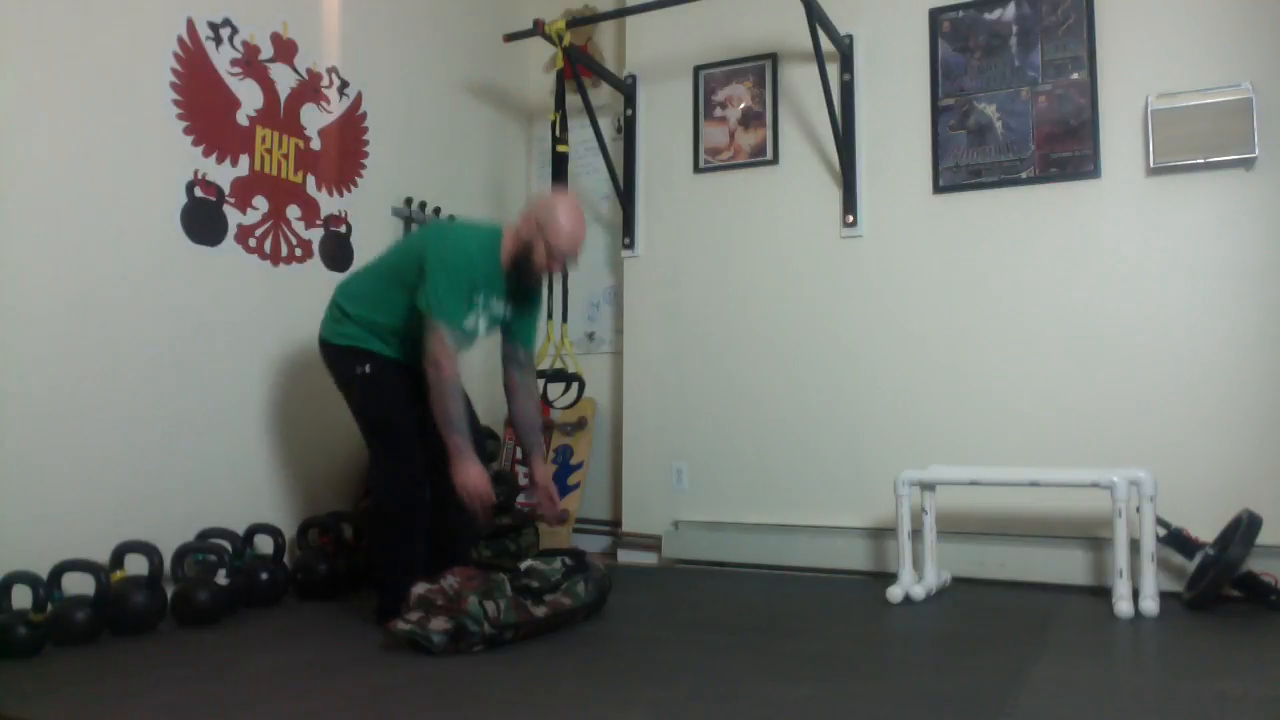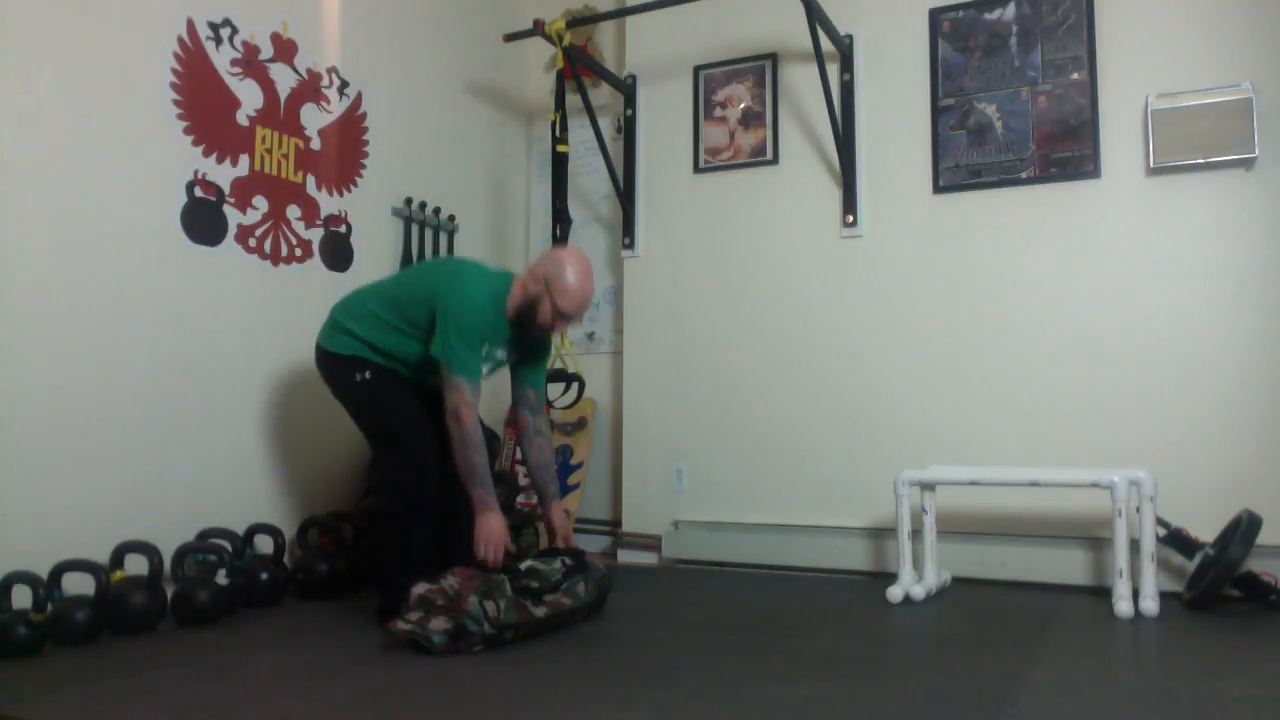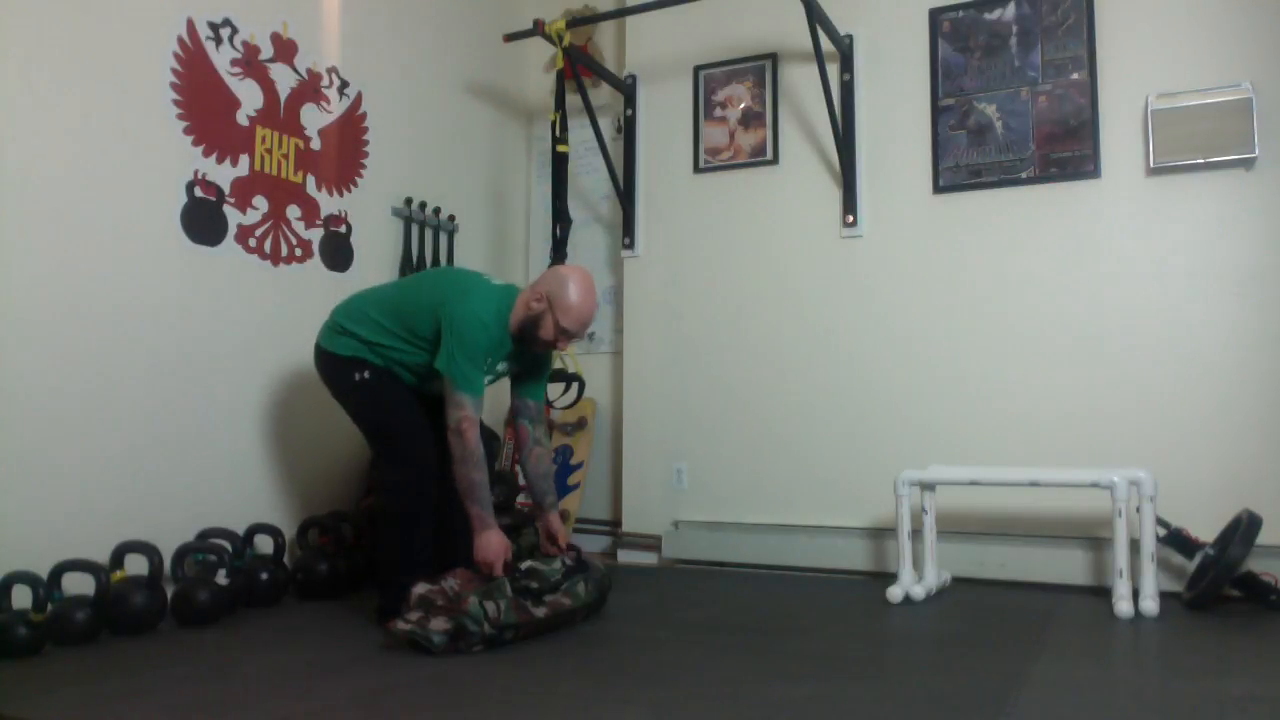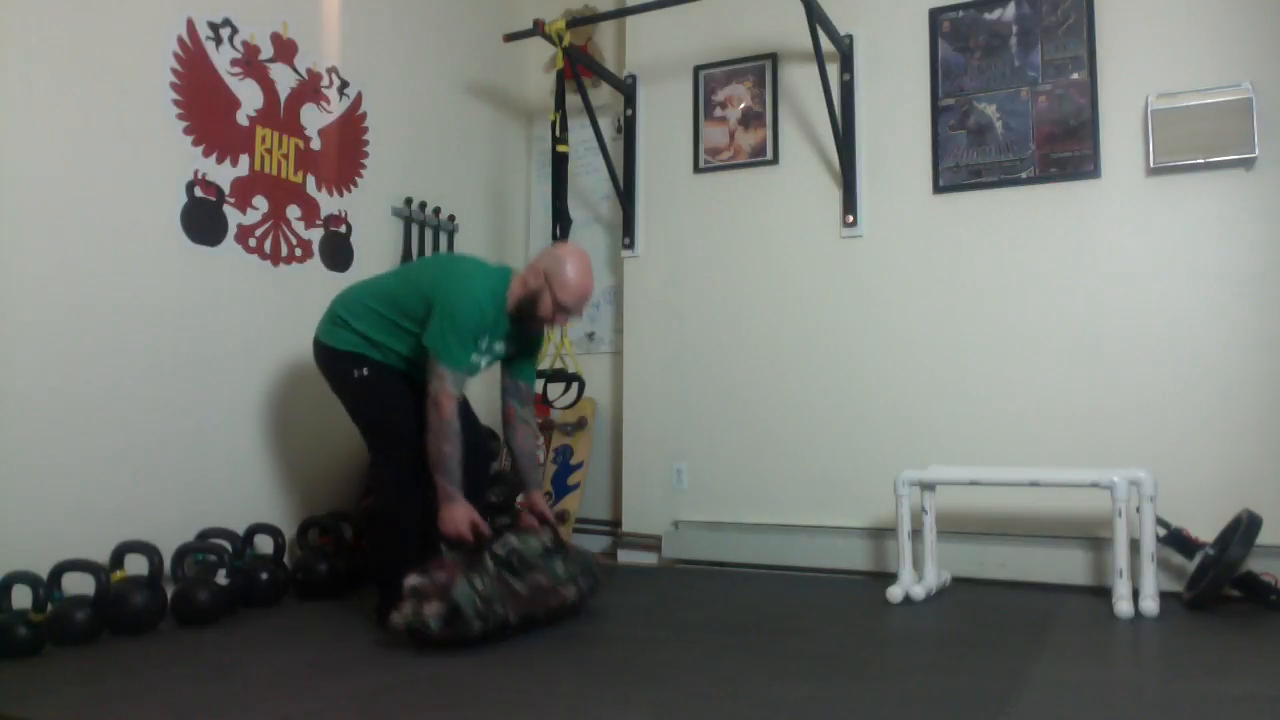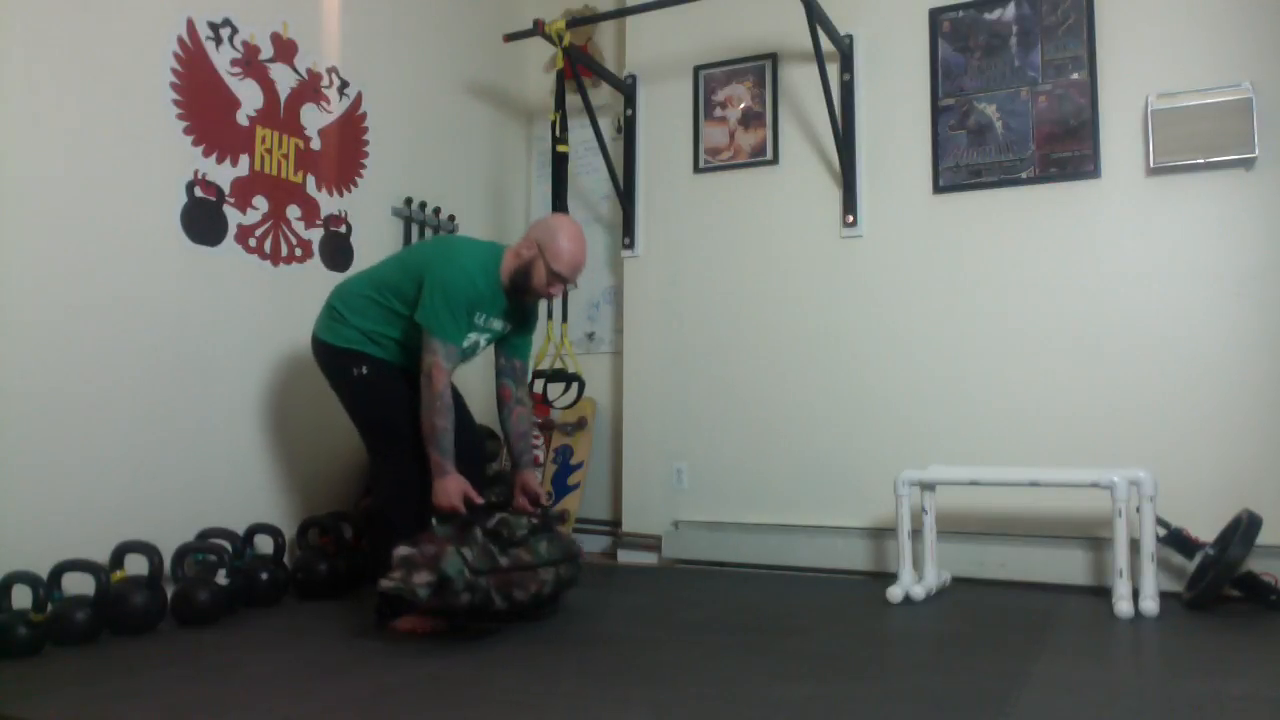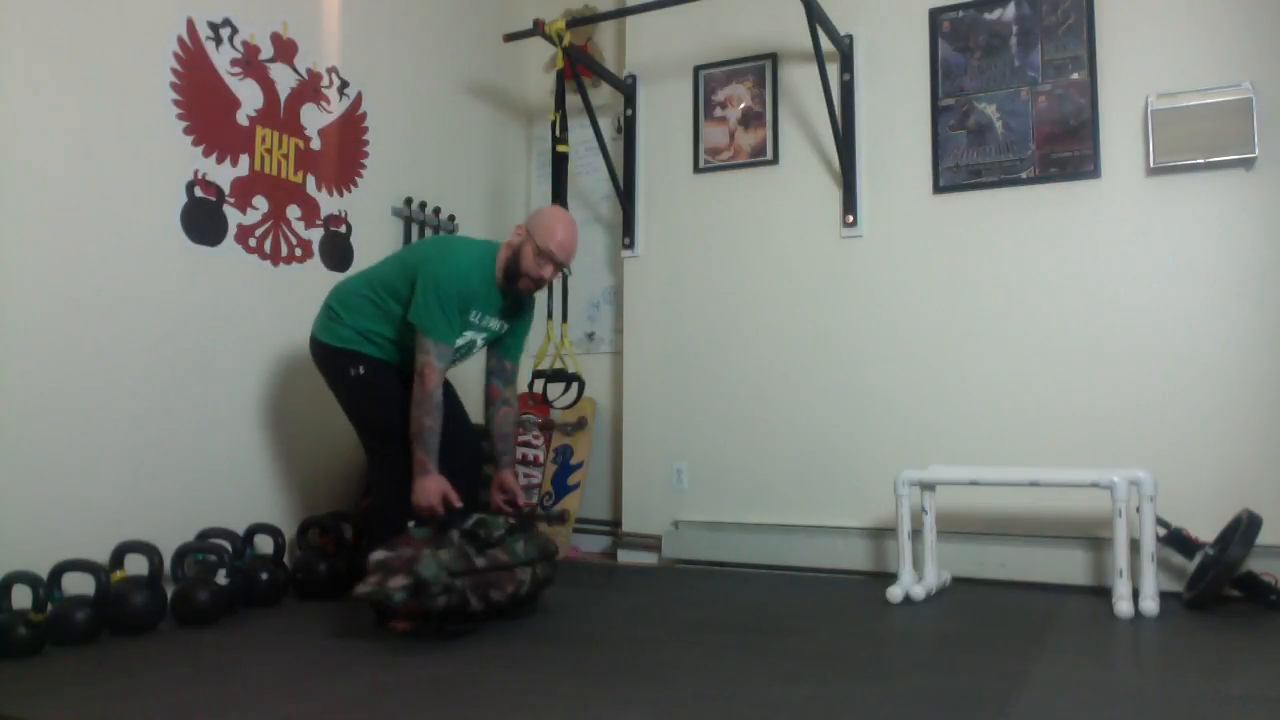
dt=0.2s
person 1, frame 1
left shoulder: (525, 284)
right shoulder: (460, 252)
left elbow: (521, 375)
right elbow: (441, 359)
left wrist: (537, 461)
right wrist: (462, 456)
left hip: (408, 350)
right hip: (358, 340)
left knee: (459, 454)
right knee: (406, 463)
right ankle: (398, 604)
person 1, frame 2
left shoulder: (531, 329)
right shoulder: (470, 299)
left elbow: (533, 419)
right elbow: (462, 412)
left wrist: (552, 502)
right wrist: (488, 509)
left hip: (409, 363)
right hip: (354, 349)
left knee: (463, 460)
right knee: (414, 461)
right ankle: (399, 604)
person 1, frame 3
left shoulder: (532, 340)
right shoulder: (475, 315)
left elbow: (531, 430)
right elbow: (464, 429)
left wrist: (548, 512)
right wrist: (484, 527)
left hip: (409, 364)
right hip: (354, 351)
left knee: (466, 468)
right knee: (415, 460)
right ankle: (400, 605)
person 1, frame 4
left shoulder: (527, 323)
right shoulder: (470, 296)
left elbow: (519, 407)
right elbow: (443, 404)
left wrist: (533, 490)
right wrist: (450, 500)
left hip: (410, 359)
right hip: (353, 346)
left knee: (466, 455)
right knee: (407, 461)
right ankle: (398, 603)
person 1, frame 5
left shoulder: (524, 302)
right shoulder: (462, 270)
left elbow: (513, 386)
right elbow: (436, 377)
left wrist: (524, 468)
right wrist: (443, 473)
left hip: (408, 352)
right hip: (353, 340)
left knee: (468, 449)
right knee: (404, 460)
right ankle: (398, 602)
person 1, frame 6
left shoulder: (520, 304)
right shoulder: (456, 269)
left elbow: (502, 387)
right elbow: (429, 378)
left wrist: (505, 468)
right wrist: (426, 472)
left hip: (404, 352)
right hip: (350, 341)
left knee: (463, 454)
right knee: (400, 464)
